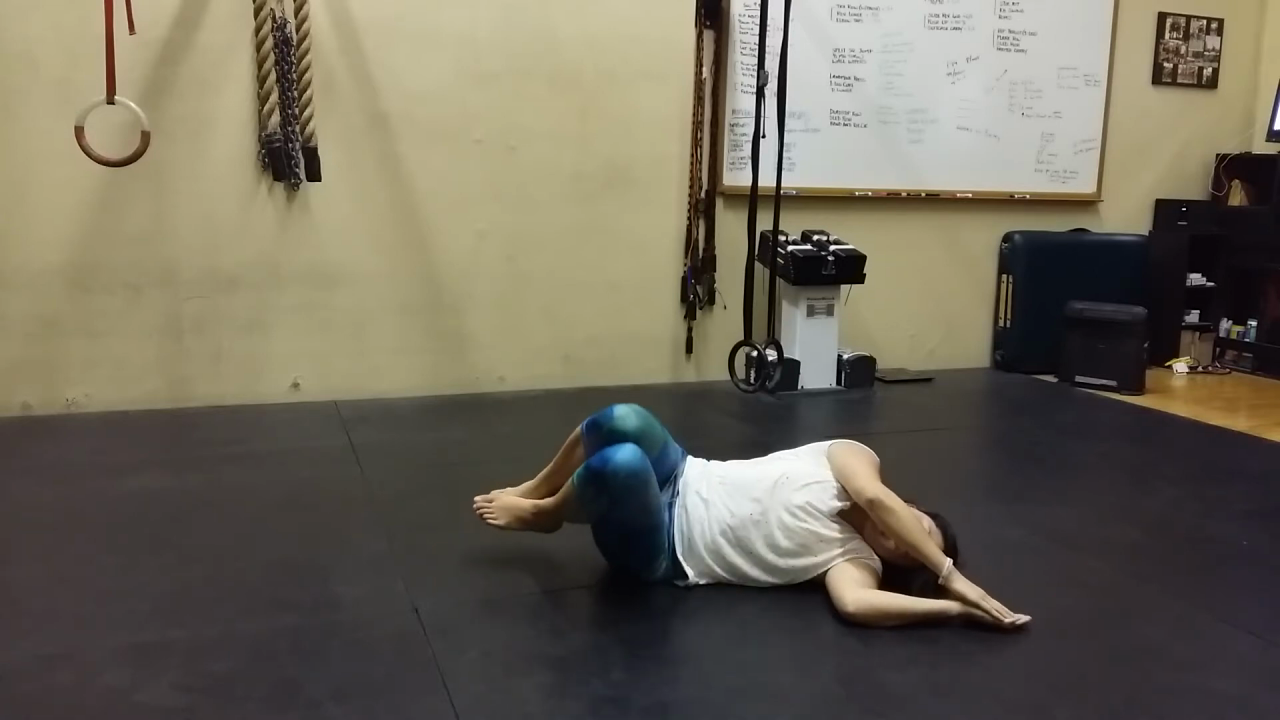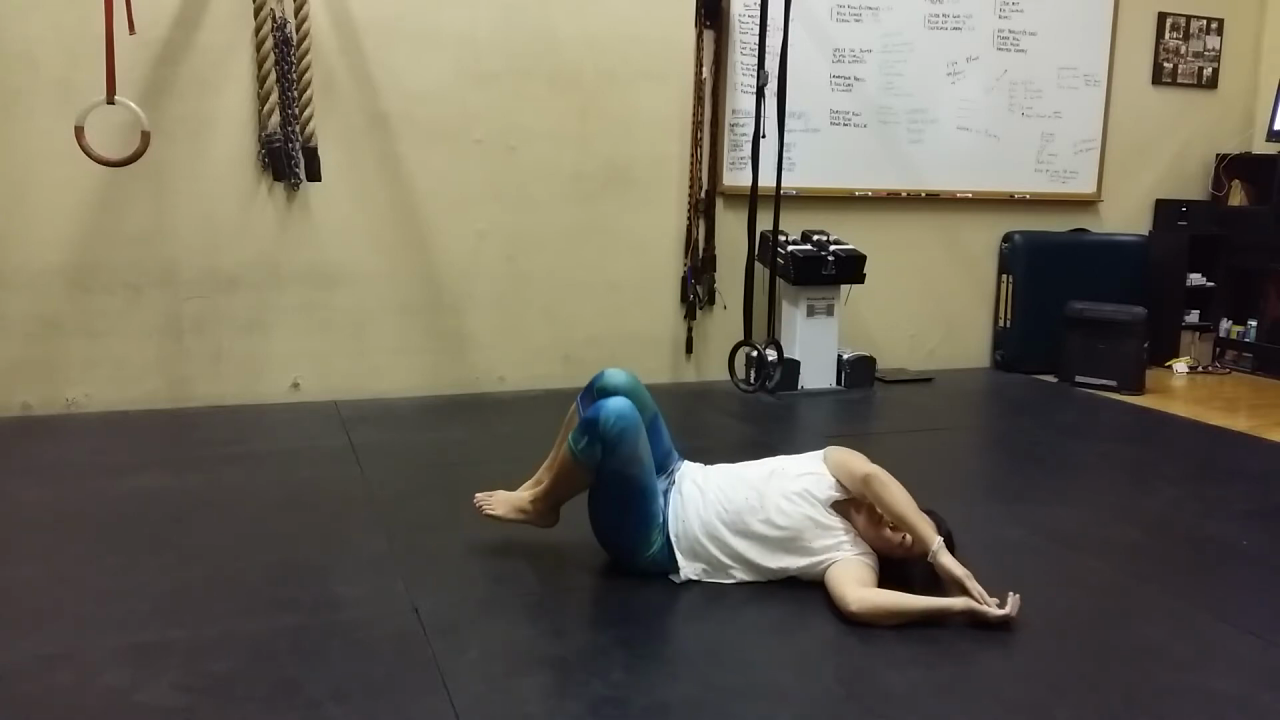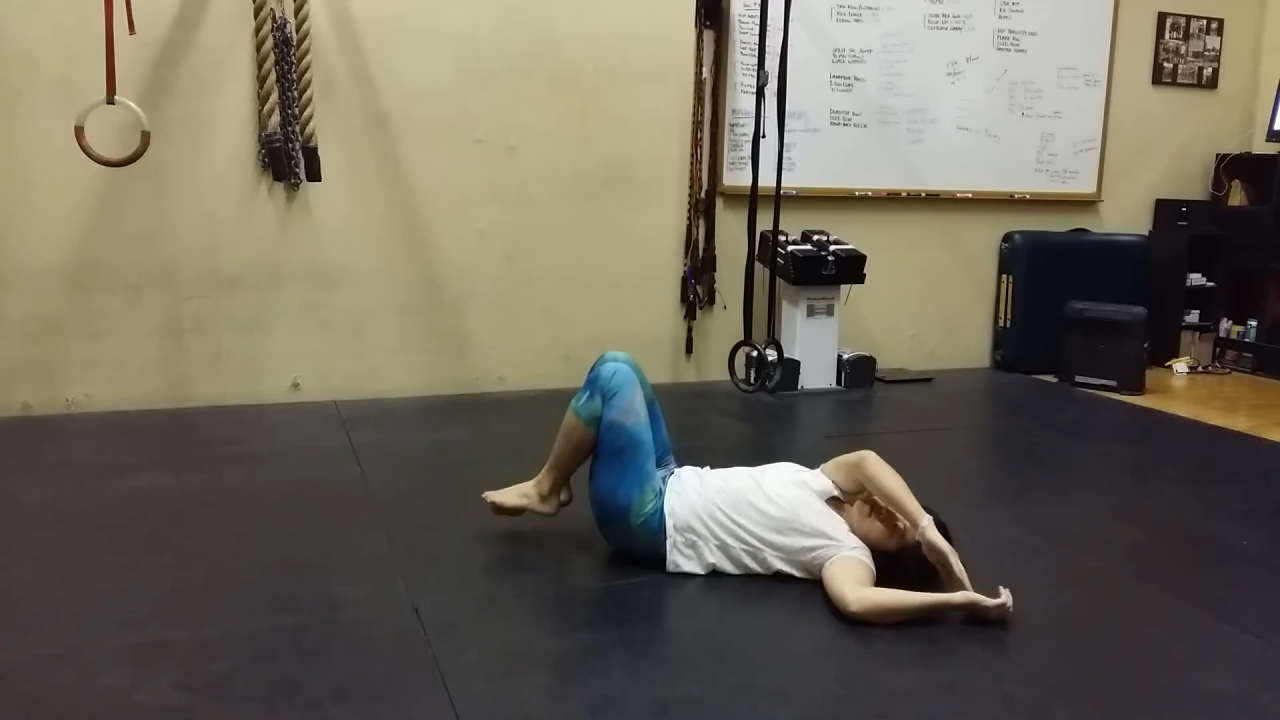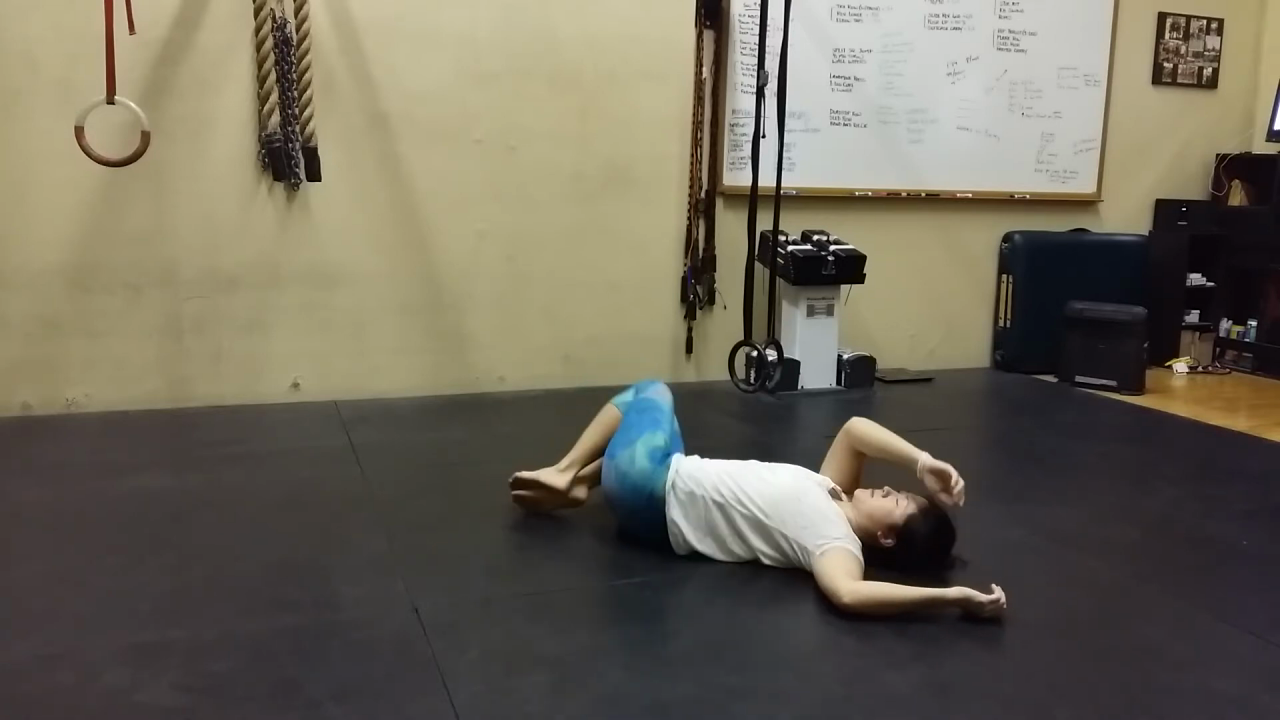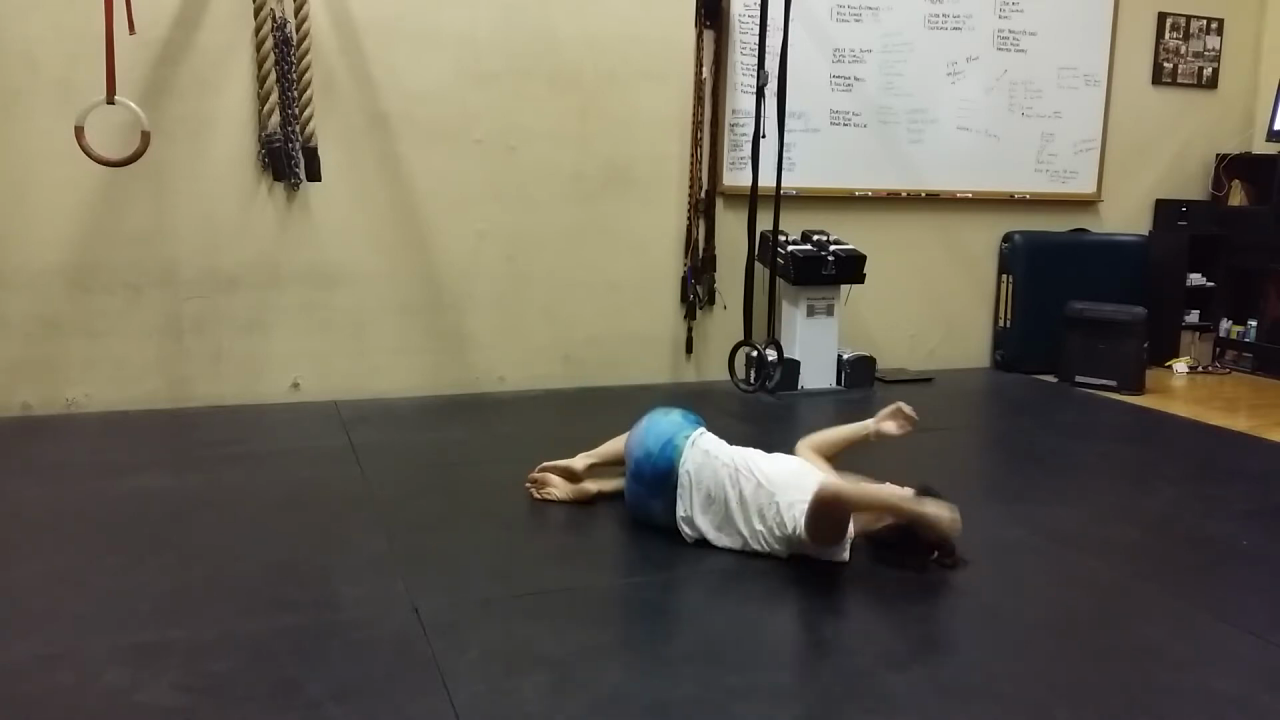
dt=0.5s
person 1, frame 1
left shoulder: (858, 558)
right shoulder: (852, 458)
left elbow: (854, 604)
right elbow: (875, 497)
left wrist: (956, 602)
right wrist: (952, 574)
left hip: (662, 554)
right hip: (679, 481)
left knee: (623, 466)
right knee: (624, 424)
left ankle: (542, 515)
right ankle: (538, 493)
person 1, frame 2
left shoulder: (853, 555)
right shoulder: (837, 472)
left elbow: (858, 603)
right elbow: (872, 475)
left wrist: (960, 604)
right wrist: (940, 550)
left hip: (656, 543)
right hip: (676, 485)
left knee: (614, 417)
right knee: (614, 385)
left ankle: (540, 506)
right ankle: (540, 487)
person 1, frame 3
left shoulder: (849, 553)
right shoulder: (830, 488)
left elbow: (857, 602)
right elbow: (865, 462)
left wrist: (959, 599)
right wrist: (929, 525)
left hip: (651, 522)
right hip: (672, 484)
left knee: (612, 379)
right knee: (617, 366)
left ankle: (545, 491)
right ankle: (550, 485)
person 1, frame 4
left shoulder: (840, 543)
right shoulder: (836, 493)
left elbow: (848, 593)
right elbow: (853, 429)
left wrist: (949, 595)
right wrist: (921, 461)
left hip: (653, 494)
right hip: (665, 491)
left knee: (649, 394)
right knee: (653, 393)
left ankle: (566, 475)
right ankle: (570, 479)
person 1, frame 5
left shoulder: (829, 529)
left elbow: (831, 491)
right elbow: (806, 447)
left wrist: (919, 511)
right wrist: (873, 427)
left ankle: (588, 469)
right ankle: (588, 482)
